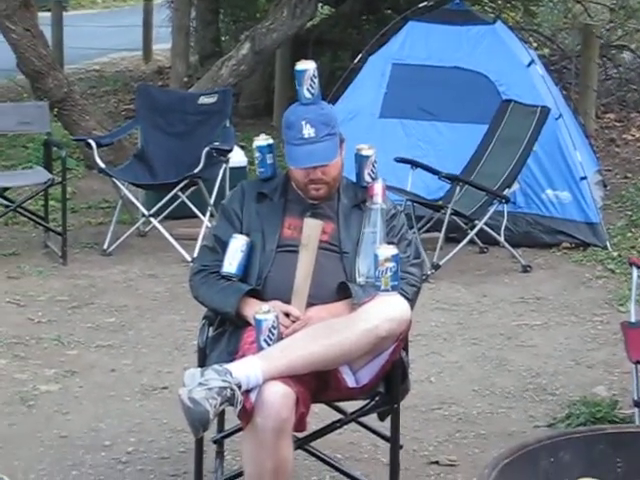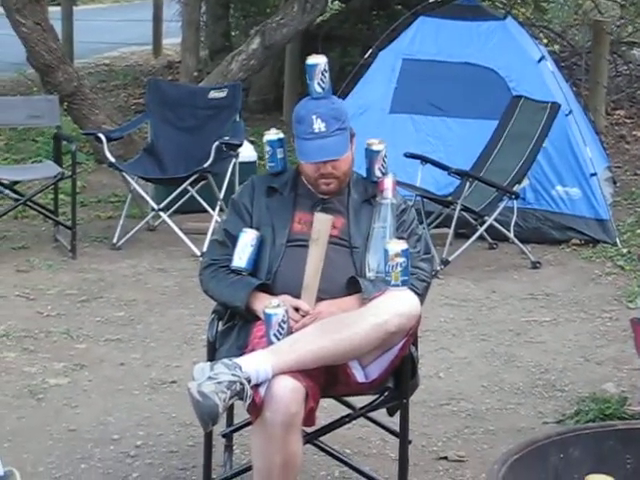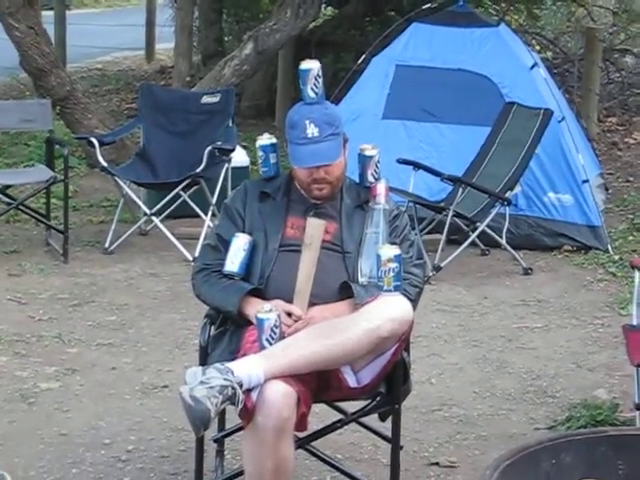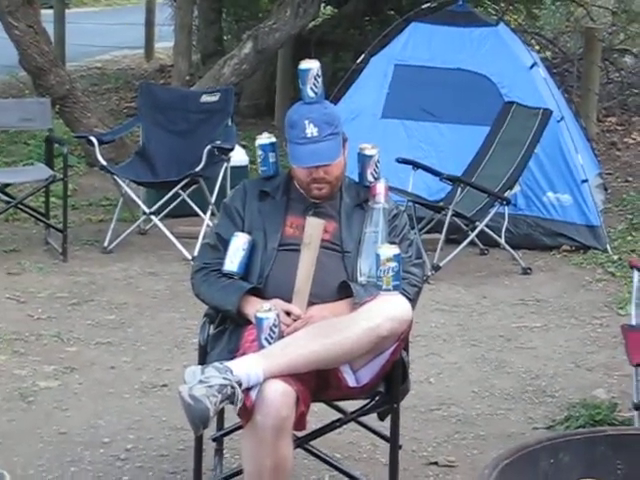
dt=0.3s
person 1, frame 1
right shoulder: (250, 200)
left elbow: (407, 281)
right elbow: (204, 275)
left wrist: (337, 312)
right wrist: (251, 307)
left hip: (350, 351)
right hip: (268, 342)
left knee: (394, 312)
right knee: (272, 402)
left ankle: (233, 377)
person 1, frame 2
right shoulder: (260, 194)
left elbow: (416, 276)
right elbow: (214, 269)
left wrist: (347, 308)
right wrist: (261, 301)
left hip: (360, 345)
right hip: (278, 335)
left knee: (404, 306)
right knee: (281, 396)
left ankle: (242, 371)
person 1, frame 3
right shoulder: (253, 199)
left elbow: (410, 282)
right elbow: (206, 274)
left wrist: (339, 312)
right wrist: (253, 306)
left hip: (352, 351)
right hip: (271, 341)
left knee: (395, 312)
right knee: (274, 400)
left ankle: (234, 376)
person 1, frame 4
right shoulder: (251, 198)
left elbow: (409, 281)
right elbow: (205, 273)
left wrist: (338, 311)
right wrist: (252, 305)
left hip: (351, 350)
right hip: (270, 338)
left knee: (396, 311)
right knee: (272, 401)
left ankle: (233, 375)
